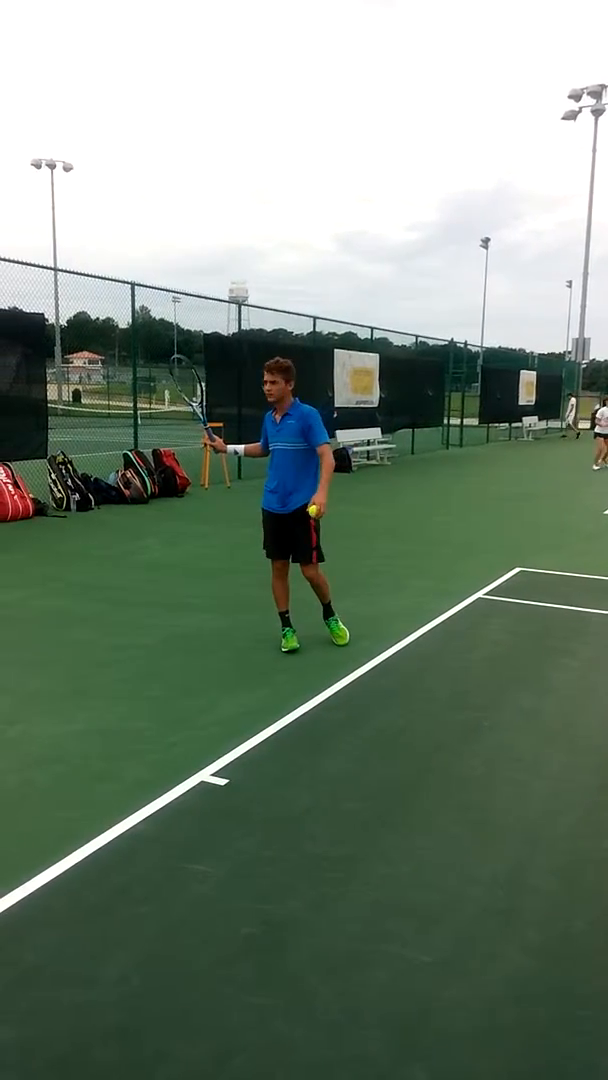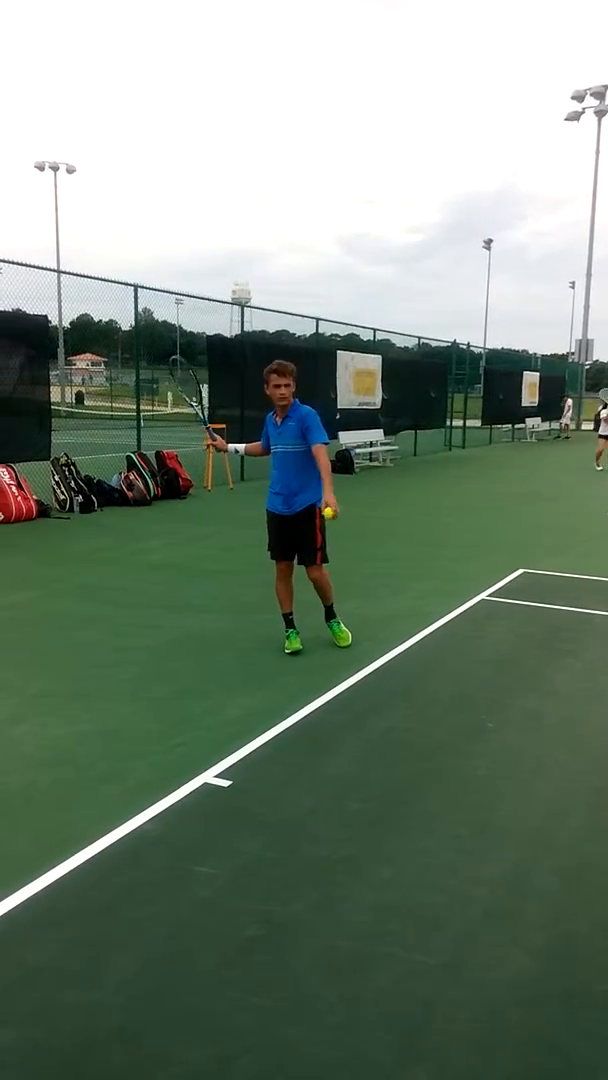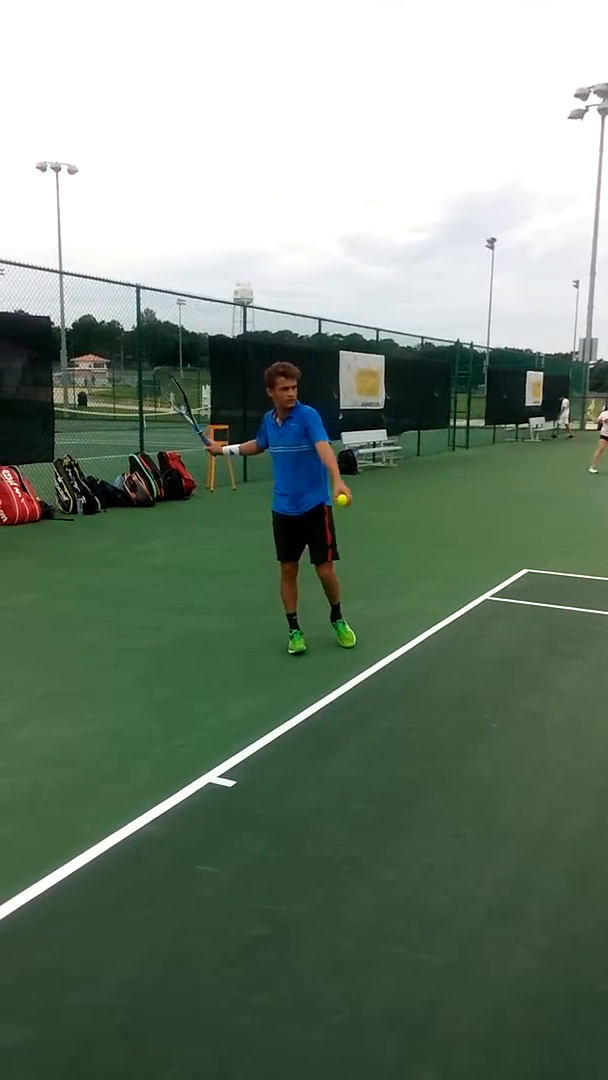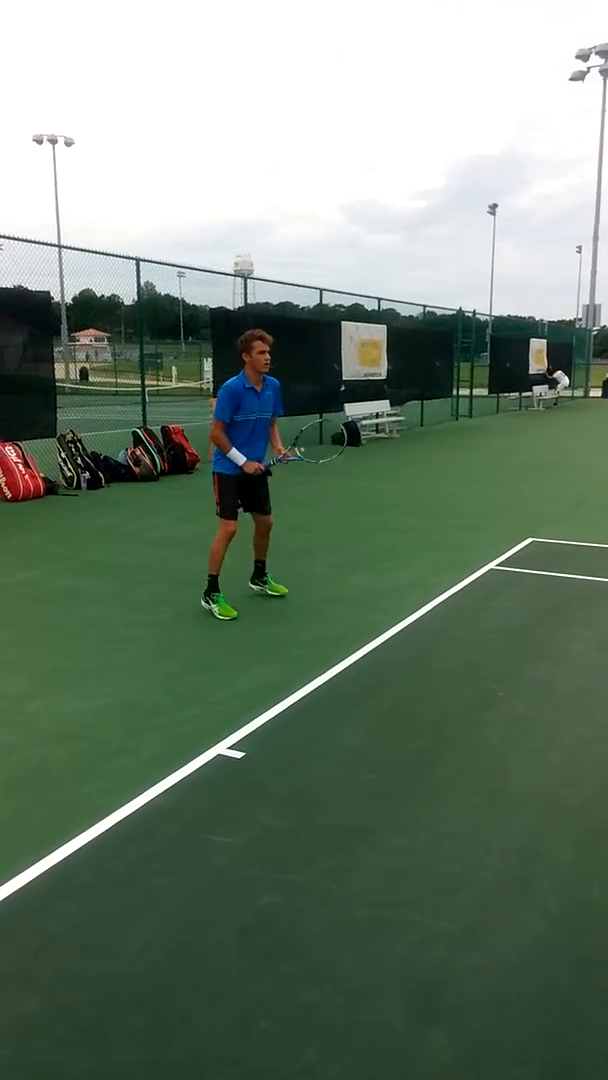
dt=0.3s
person 1, frame 1
left shoulder: (308, 415)
right shoulder: (269, 418)
left elbow: (327, 456)
left wrist: (321, 492)
right wrist: (227, 448)
left hip: (302, 507)
right hip: (273, 506)
left knee: (310, 570)
right knee: (279, 567)
left ankle: (330, 617)
right ankle: (287, 628)
person 1, frame 2
left shoulder: (307, 415)
right shoulder: (270, 420)
left elbow: (321, 454)
left wrist: (327, 492)
right wrist: (229, 447)
left hip: (307, 507)
right hip: (277, 508)
left knee: (315, 571)
right knee: (283, 568)
left ankle: (332, 619)
right ankle: (290, 629)
person 1, frame 3
left shoulder: (308, 416)
right shoulder: (268, 420)
left elbow: (324, 449)
right elbow: (258, 445)
left wrist: (338, 482)
right wrist: (224, 449)
left hip: (314, 506)
right hip: (283, 509)
left knee: (325, 569)
right knee: (288, 569)
left ankle: (337, 620)
right ankle: (294, 629)
person 1, frame 4
left shoulder: (273, 386)
right shoulder: (231, 388)
right elbow: (216, 434)
left wrist: (278, 447)
right wrist: (242, 462)
left hip: (255, 468)
right hip: (228, 468)
left knee: (265, 523)
right knee: (228, 527)
left ankle: (259, 577)
right ankle: (211, 593)
